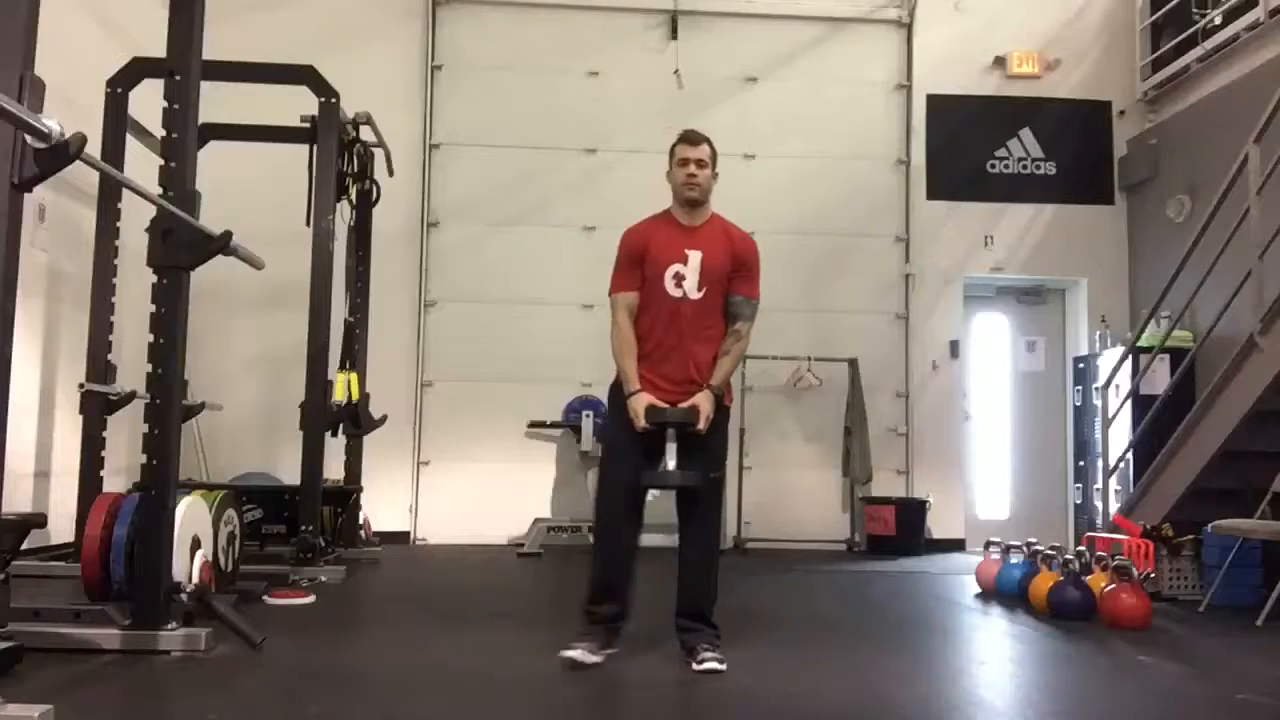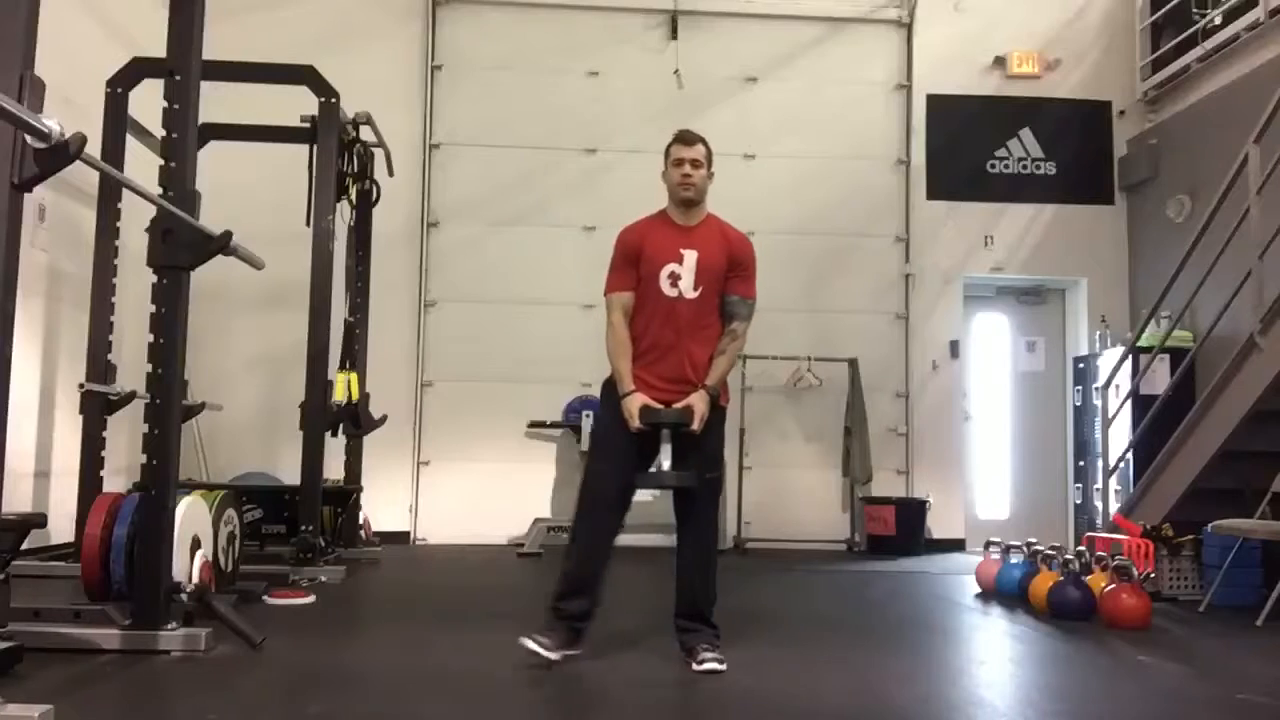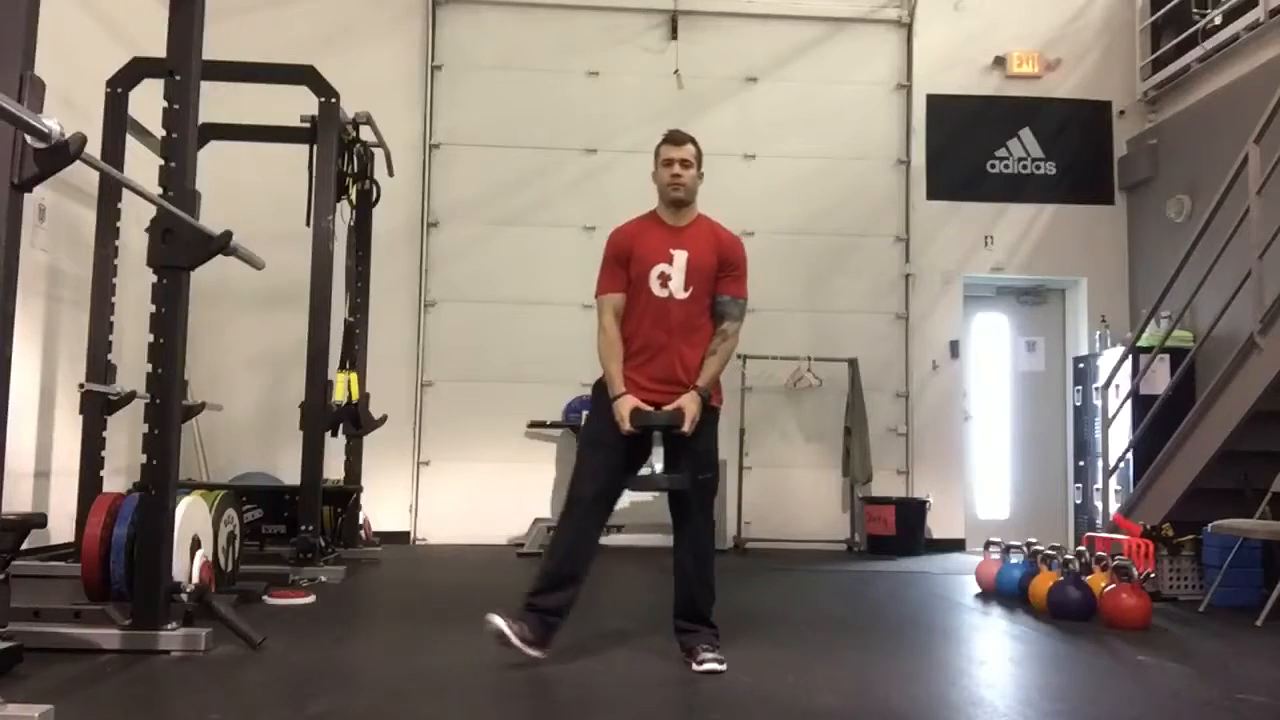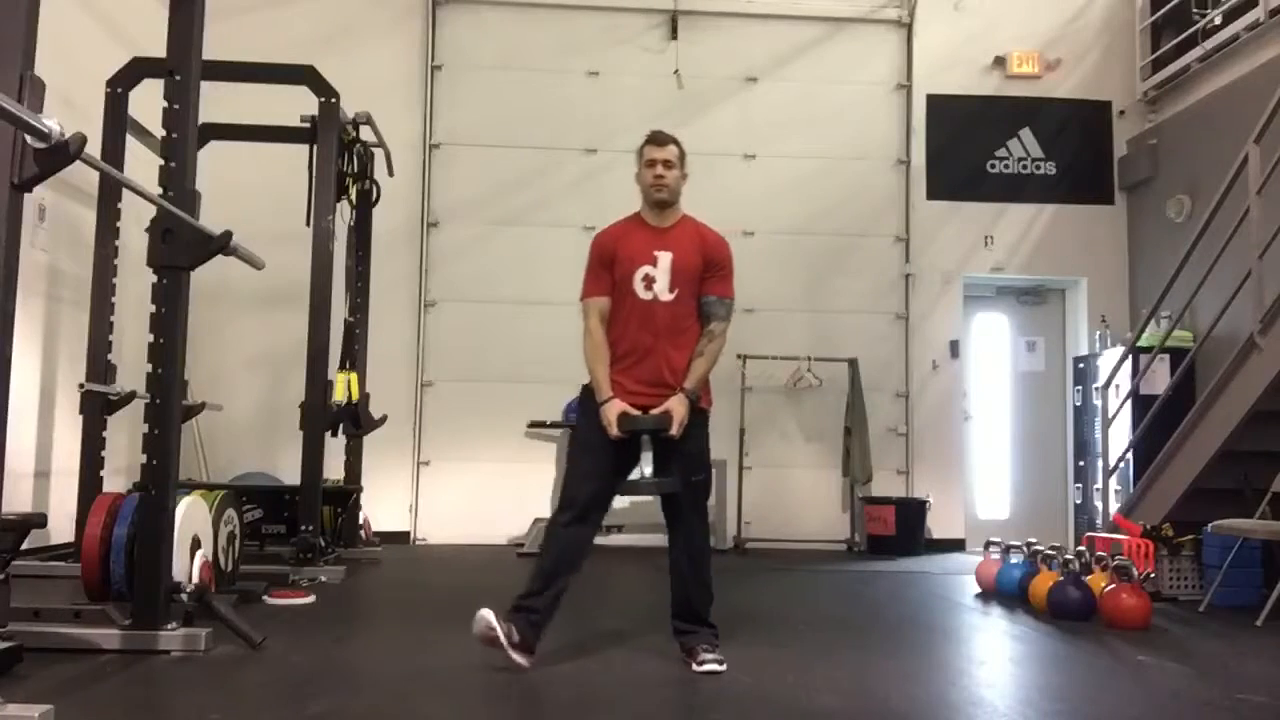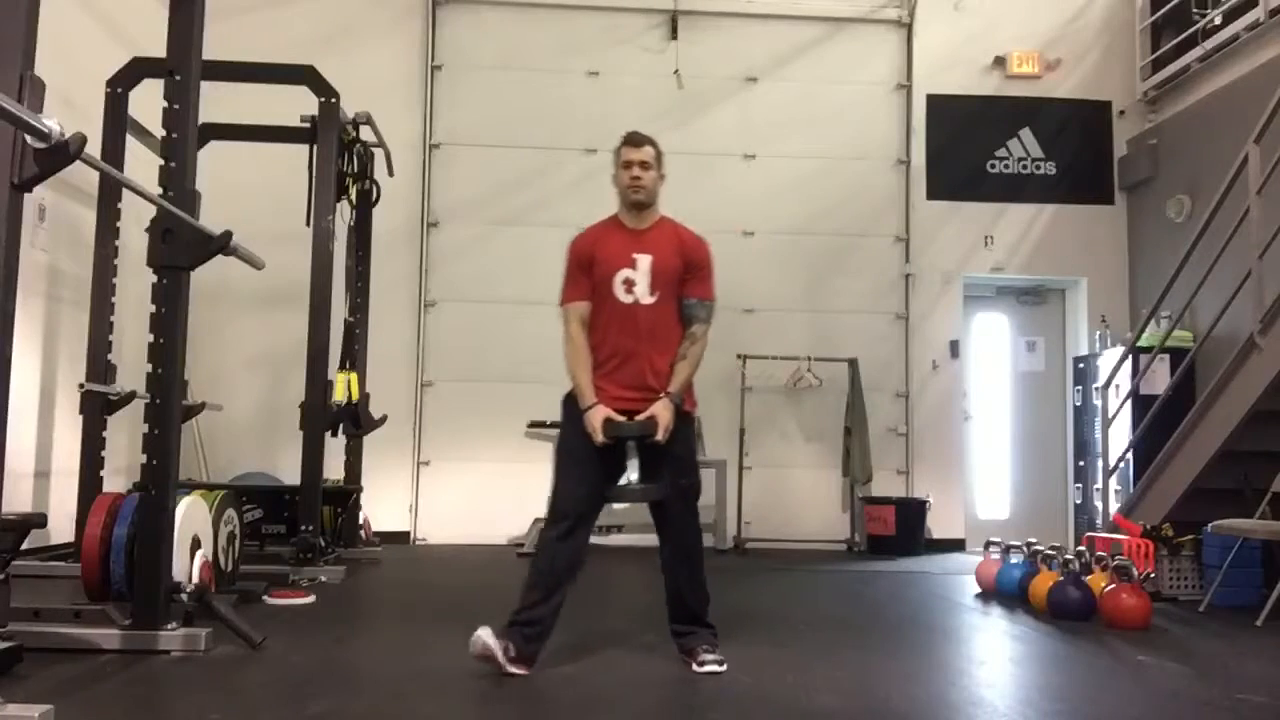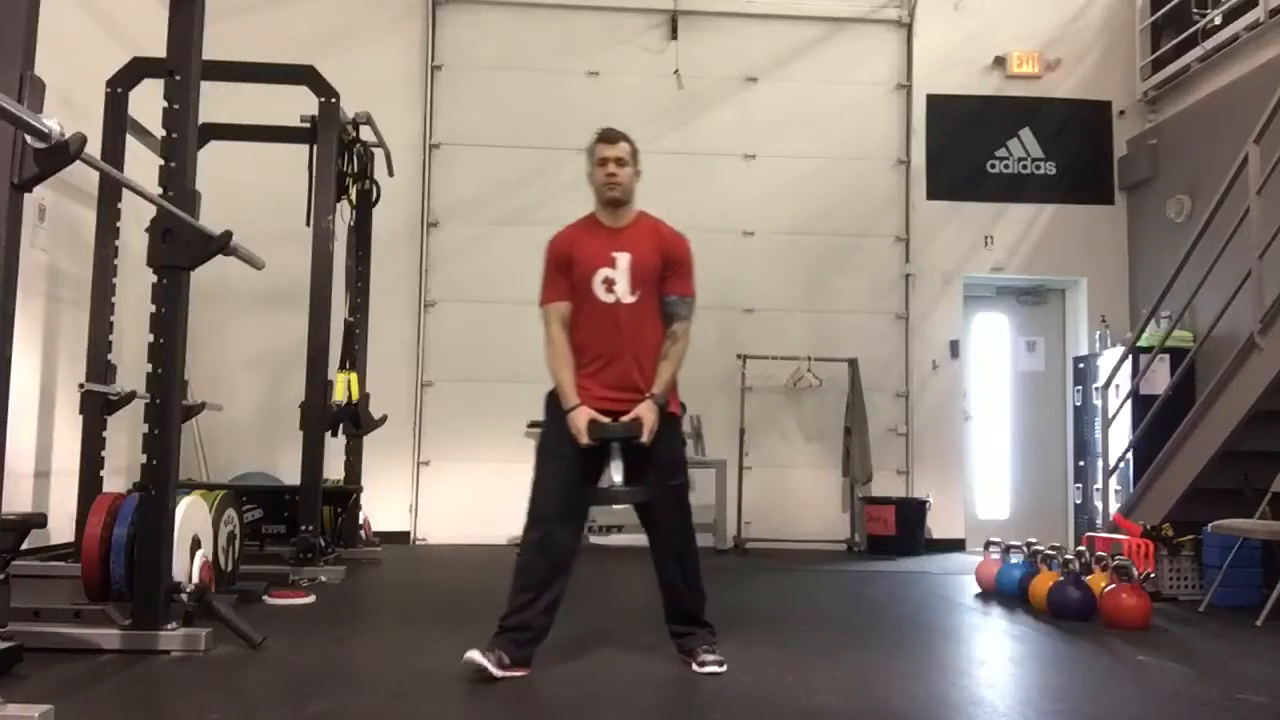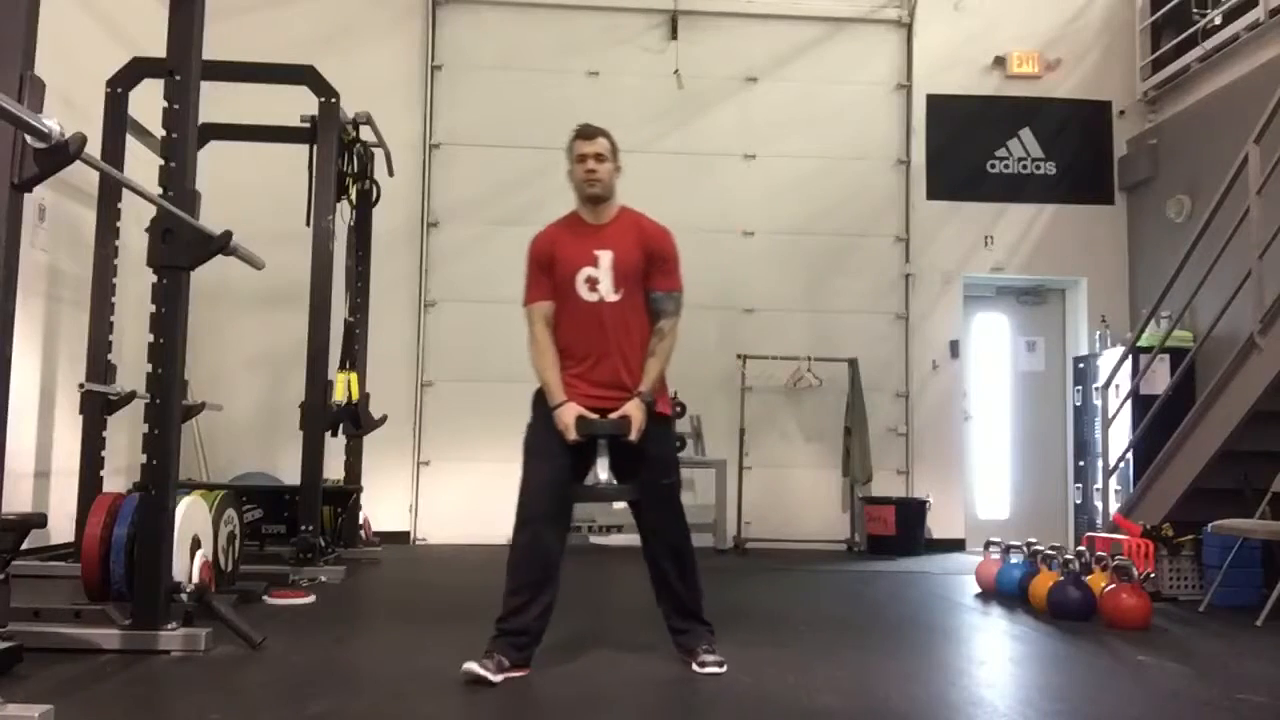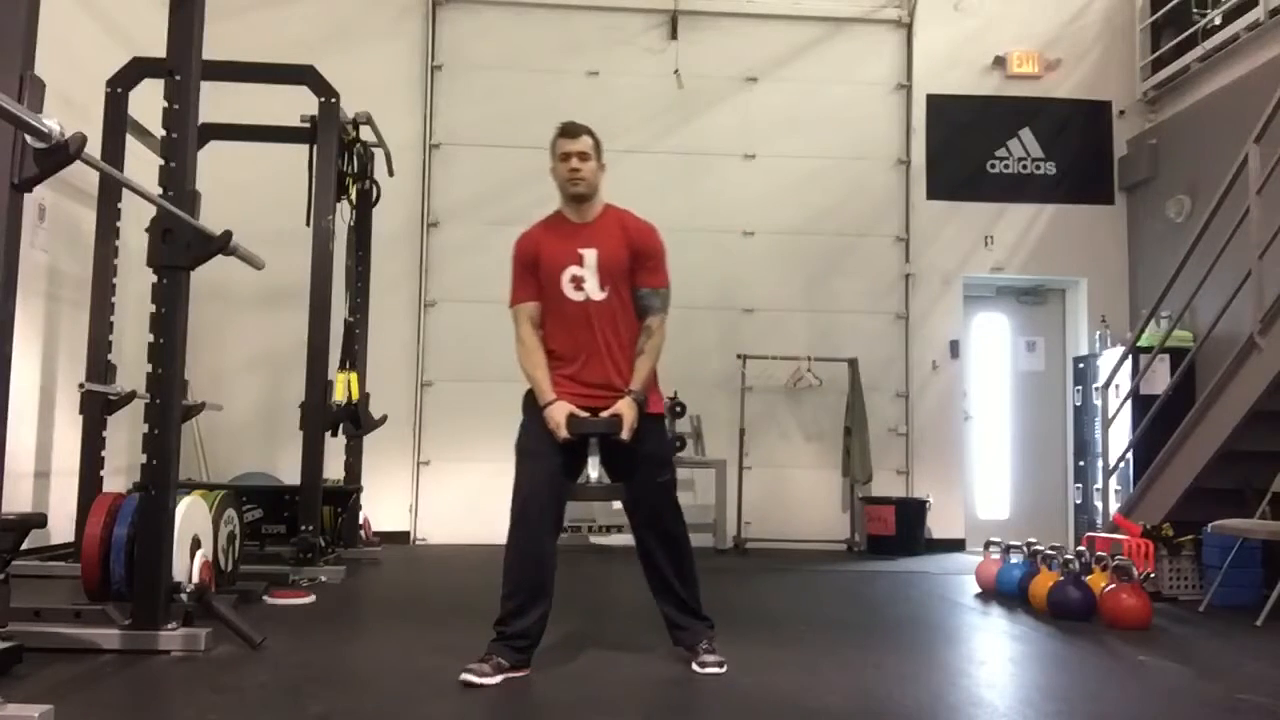
dt=0.1s
person 1, frame 1
left shoulder: (739, 245)
right shoulder: (639, 237)
left elbow: (741, 327)
right elbow: (623, 317)
left wrist: (713, 392)
right wrist: (633, 389)
left hip: (705, 400)
right hip: (639, 394)
left knee: (700, 519)
right knee: (615, 508)
left ankle: (697, 634)
right ankle: (600, 628)
person 1, frame 2
left shoulder: (736, 246)
right shoulder: (635, 238)
left elbow: (737, 327)
right elbow: (619, 317)
left wrist: (707, 392)
right wrist: (629, 390)
left hip: (700, 401)
right hip: (632, 394)
left knee: (699, 519)
right knee: (598, 507)
left ankle: (698, 634)
right ankle: (566, 626)
person 1, frame 3
left shoulder: (725, 246)
right shoulder: (625, 239)
left elbow: (729, 328)
right elbow: (609, 319)
left wrist: (698, 393)
right wrist: (619, 393)
left hip: (693, 402)
right hip: (624, 396)
left knee: (695, 520)
right knee: (584, 506)
left ankle: (698, 635)
right ankle: (536, 623)
person 1, frame 4
left shoulder: (711, 246)
right shoulder: (610, 241)
left elbow: (716, 329)
right elbow: (595, 323)
left wrist: (686, 395)
right wrist: (606, 397)
left hip: (682, 404)
right hip: (612, 399)
left knee: (688, 522)
right knee: (575, 511)
left ankle: (697, 635)
right ankle: (523, 627)
person 1, frame 5
left shoulder: (690, 247)
right shoulder: (587, 245)
left elbow: (697, 331)
right elbow: (576, 329)
left wrist: (669, 399)
right wrist: (589, 404)
left hip: (668, 407)
right hip: (595, 405)
left knee: (680, 525)
right knee: (566, 520)
left ankle: (695, 636)
right ankle: (520, 642)
person 1, frame 6
left shoulder: (670, 243)
right shoulder: (565, 244)
left elbow: (679, 329)
right elbow: (557, 329)
left wrist: (654, 400)
right wrist: (572, 405)
left hip: (653, 407)
right hip: (580, 406)
left knee: (671, 526)
right knee: (550, 521)
left ankle: (693, 637)
right ankle: (513, 647)
person 1, frame 7
left shoulder: (653, 237)
right shoulder: (547, 244)
left elbow: (665, 326)
right elbow: (540, 329)
left wrist: (642, 398)
right wrist: (560, 402)
left hip: (641, 405)
right hip: (564, 404)
left knee: (664, 524)
right knee: (538, 521)
left ankle: (694, 636)
right ankle: (512, 647)
person 1, frame 8
left shoulder: (639, 235)
right shoulder: (532, 244)
left elbow: (654, 323)
right elbow: (527, 329)
left wrist: (633, 397)
right wrist: (549, 401)
left hip: (633, 403)
right hip: (555, 405)
left knee: (659, 521)
right knee: (531, 523)
left ankle: (694, 633)
right ankle: (511, 648)
